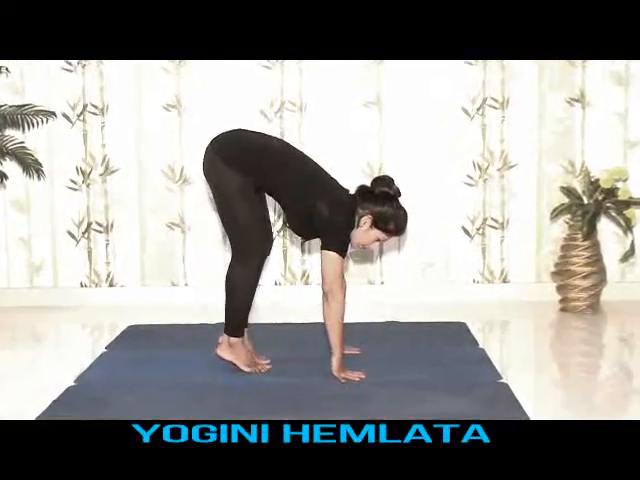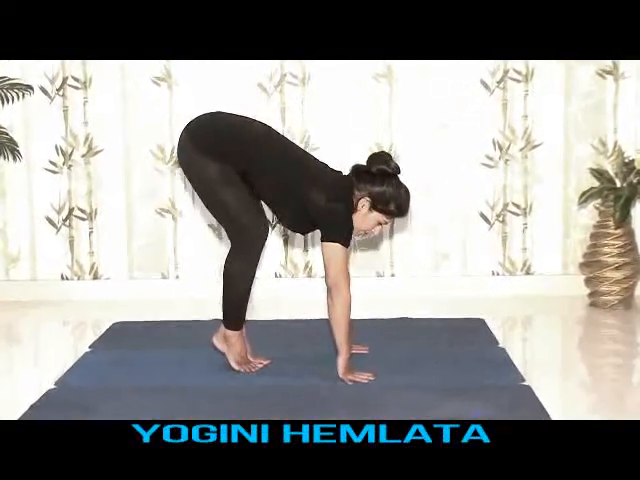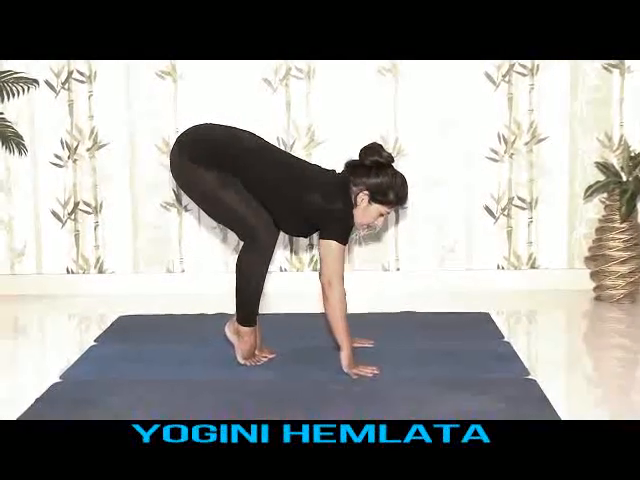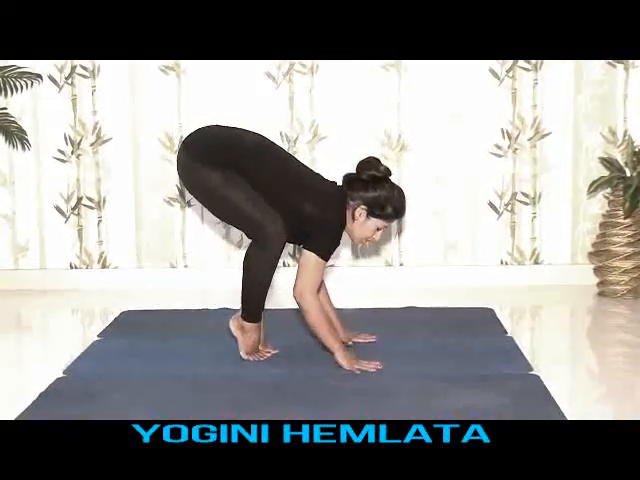
dt=1s
person 1, frame 1
left shoulder: (344, 213)
right shoulder: (337, 218)
left elbow: (335, 287)
right elbow: (333, 292)
left wrist: (338, 346)
right wrist: (337, 359)
left hip: (243, 160)
right hip: (229, 160)
left knee: (262, 245)
right knee: (249, 251)
left ankle: (237, 332)
right ankle: (232, 341)
person 1, frame 2
left shoulder: (341, 196)
right shoulder: (336, 207)
left elbow: (337, 284)
right elbow: (338, 287)
left wrist: (344, 344)
right wrist: (343, 359)
left hip: (224, 143)
right hip: (205, 147)
left knee: (255, 233)
right knee: (250, 238)
left ankle: (232, 329)
right ankle: (230, 335)
person 1, frame 3
left shoulder: (337, 193)
right shoulder: (337, 208)
left elbow: (331, 280)
right elbow: (332, 283)
left wrist: (344, 338)
right wrist: (346, 353)
left hip: (216, 153)
right hip: (195, 158)
left knee: (266, 233)
right knee: (261, 235)
left ankle: (246, 322)
right ankle: (243, 328)
person 1, frame 4
left shoulder: (332, 205)
right shoulder: (330, 218)
left elbow: (311, 277)
right elbow: (304, 293)
left wrist: (340, 332)
right wrist: (340, 352)
left hip: (223, 153)
right hip: (201, 159)
left knee: (272, 233)
right knee: (270, 232)
left ankle: (250, 318)
right ankle: (247, 324)
